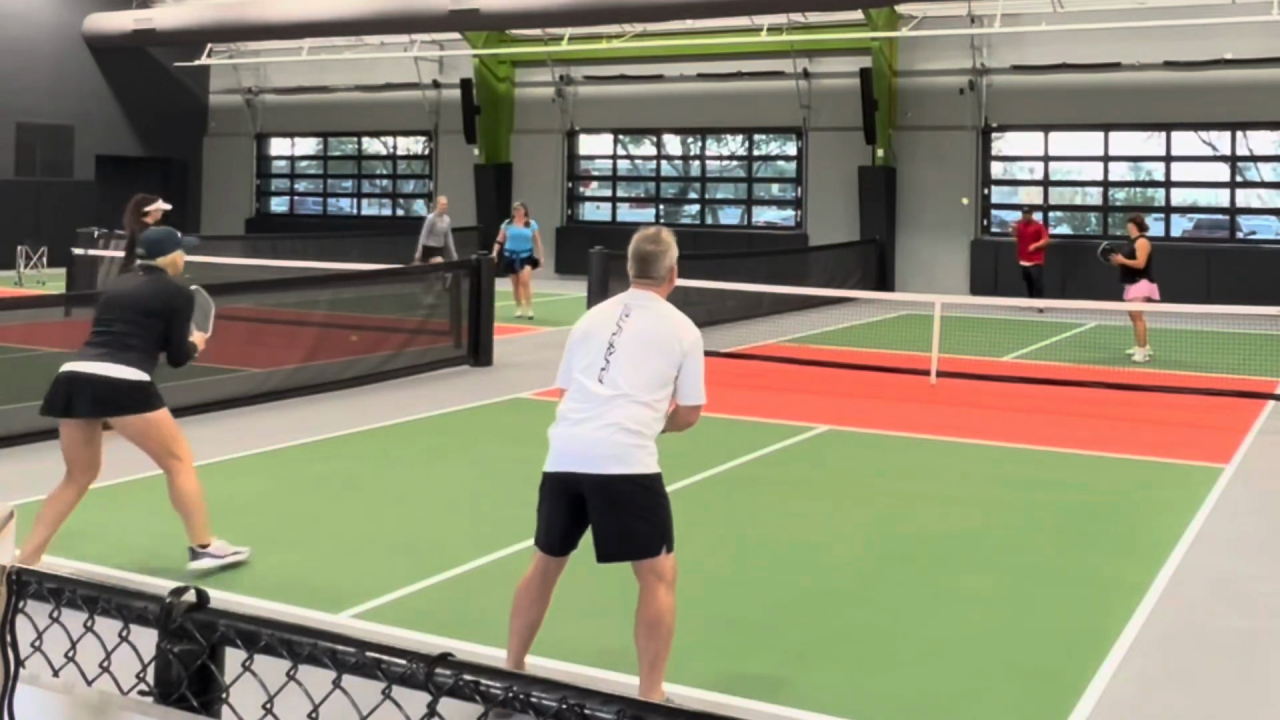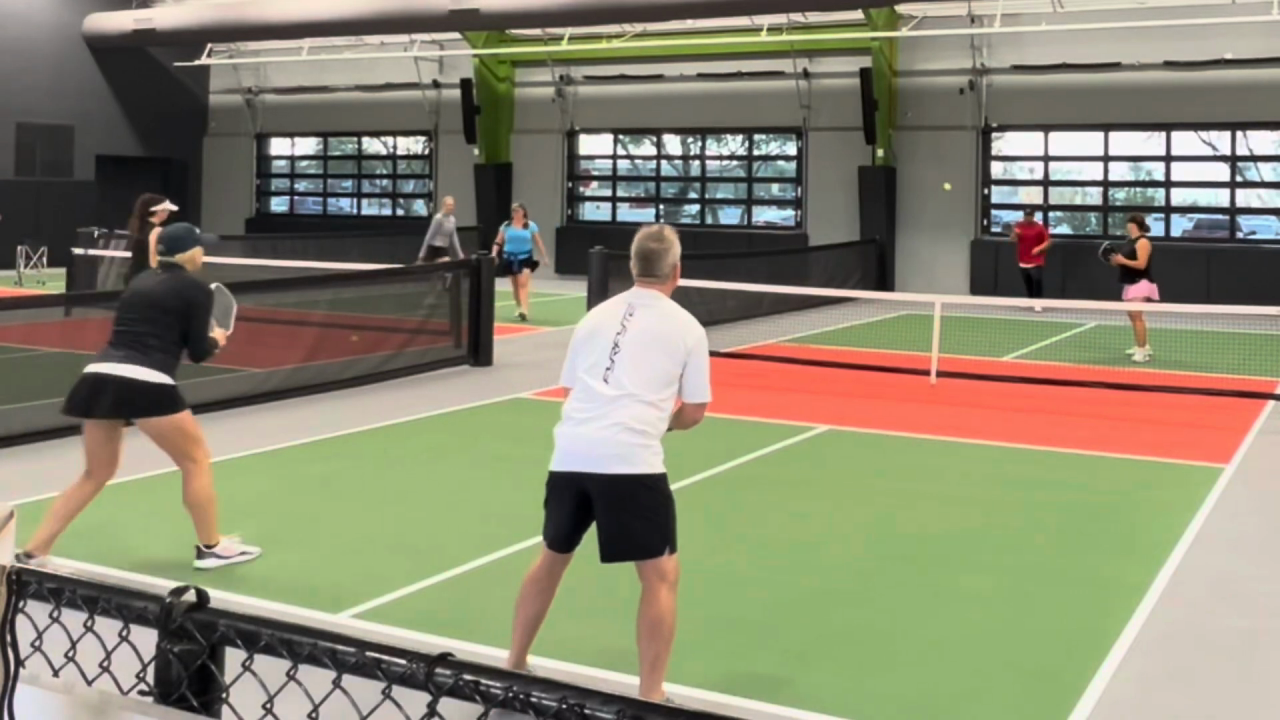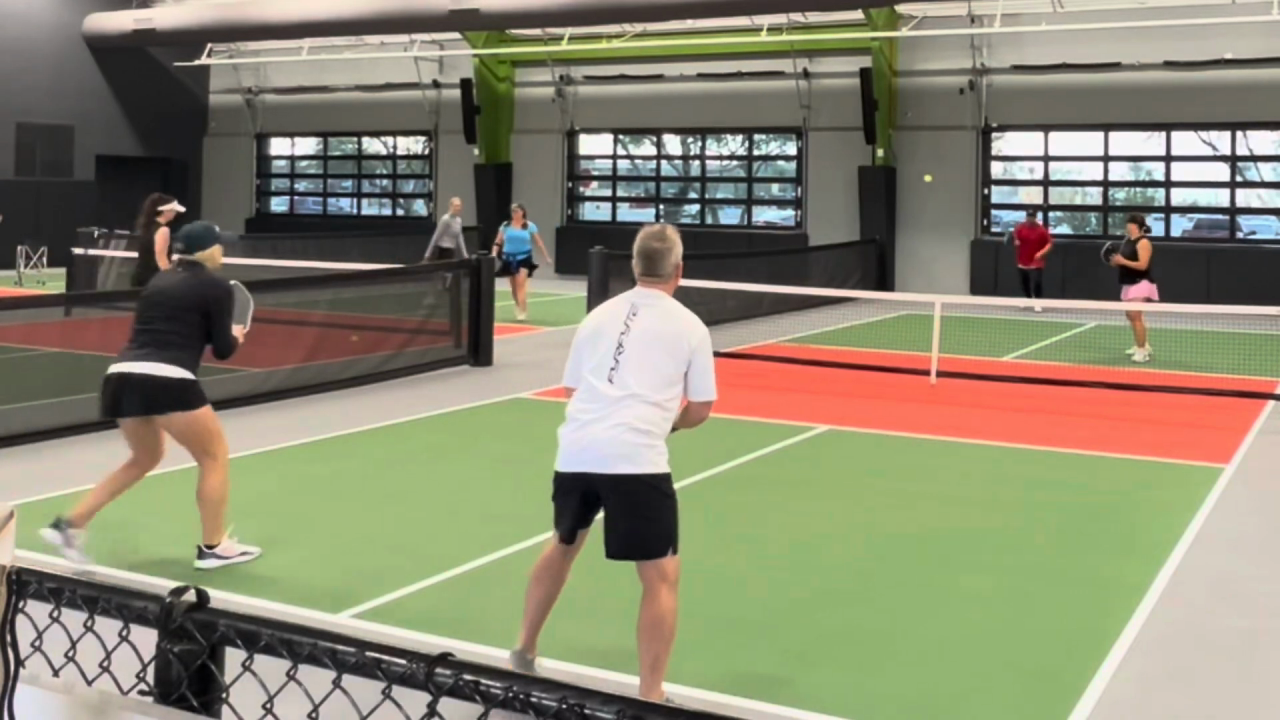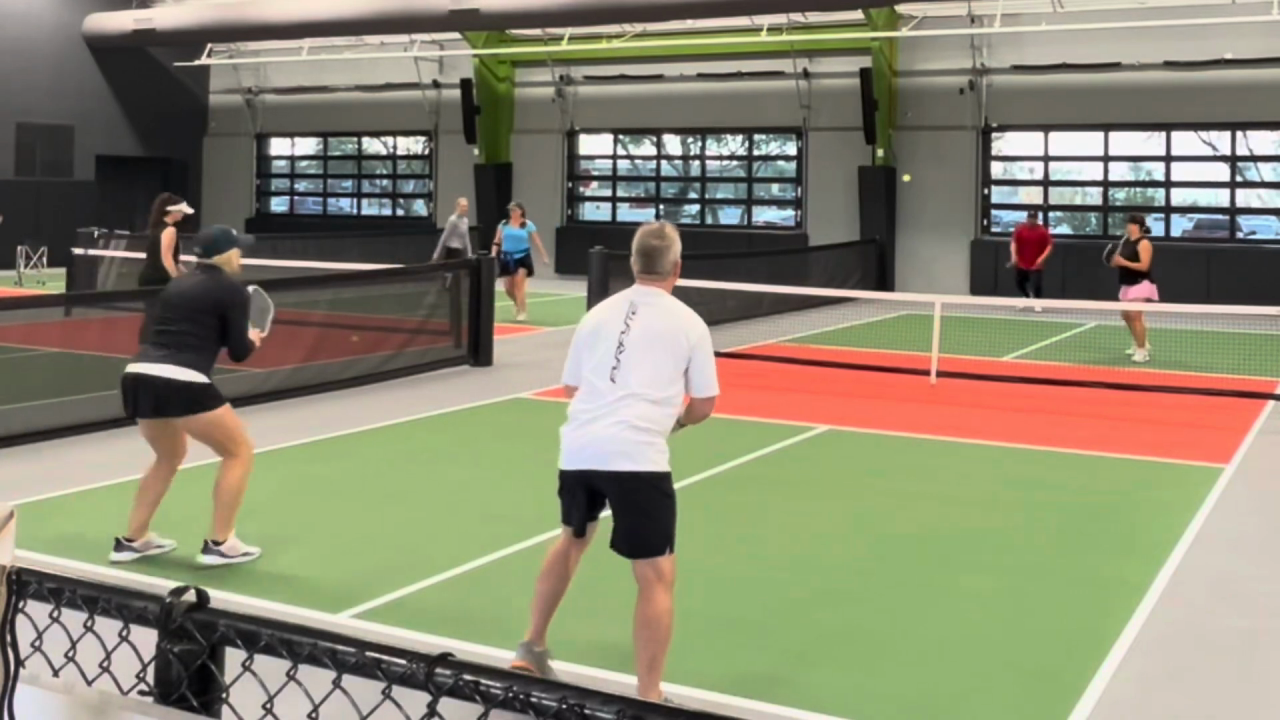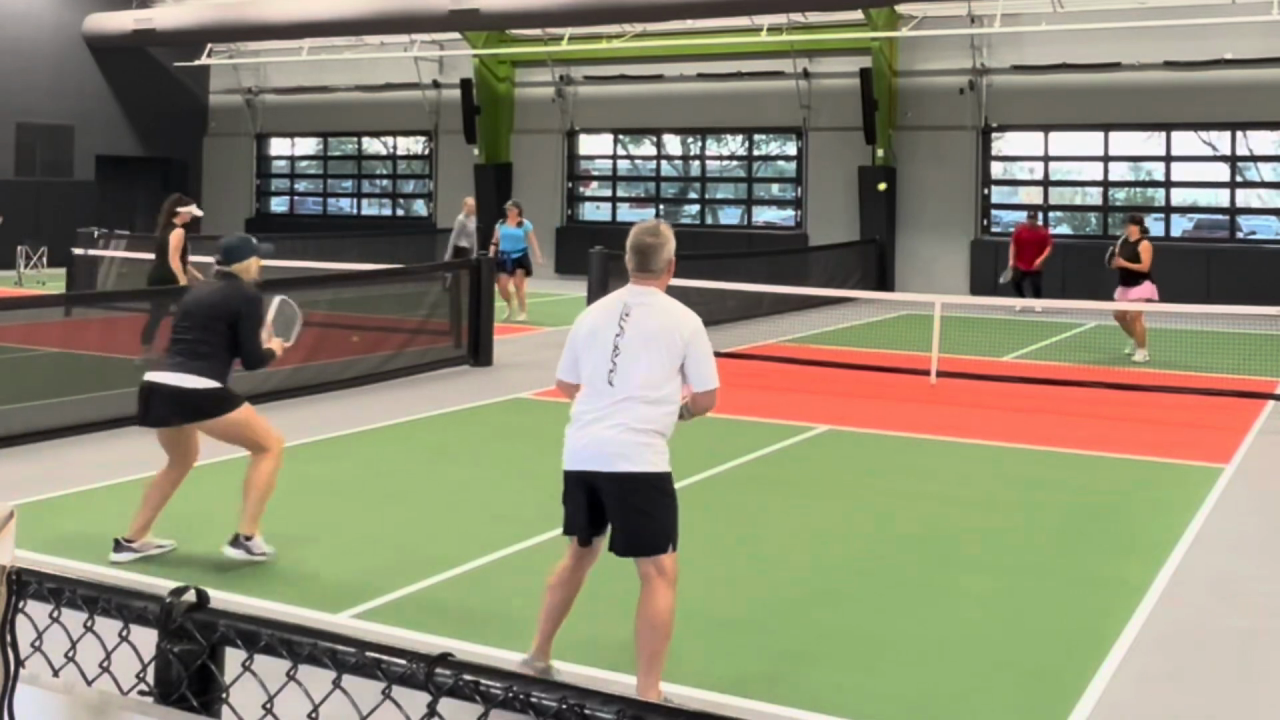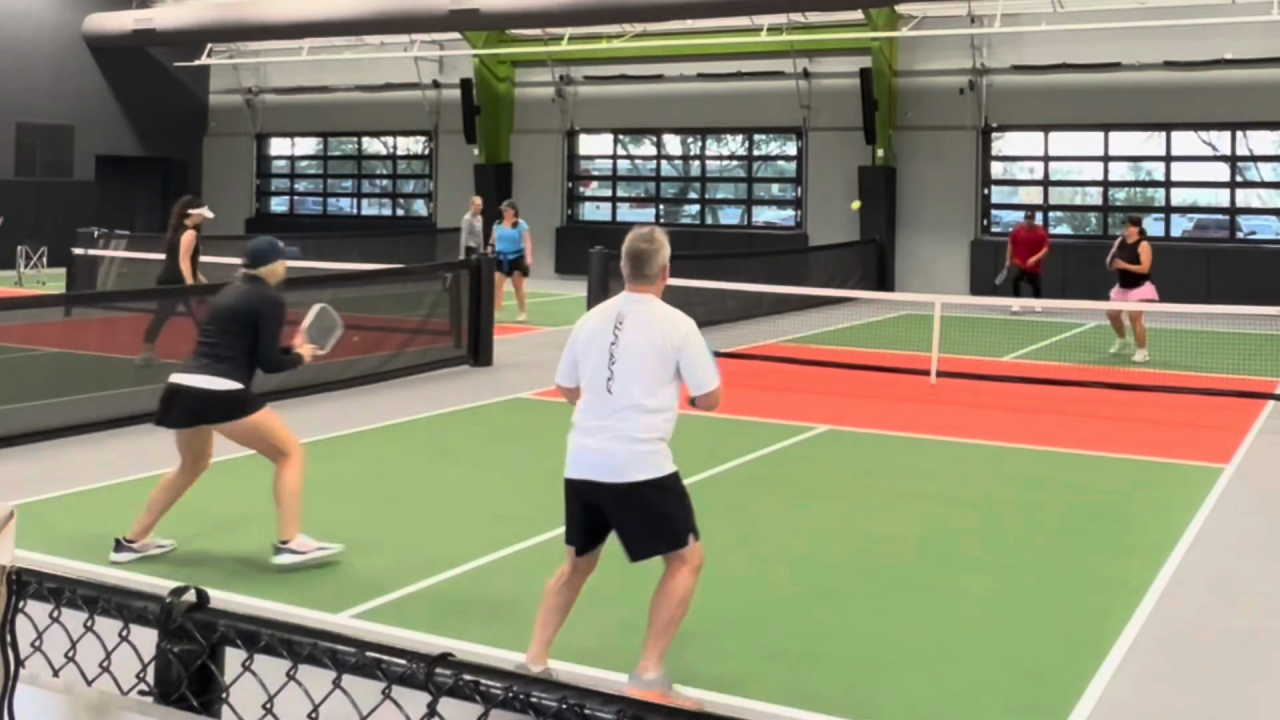
dt=0.1s
person 1, frame 1
left shoulder: (592, 317)
right shoulder: (682, 329)
right elbow: (688, 415)
left hip: (565, 456)
right hip: (625, 461)
left knee: (546, 564)
right knee: (658, 575)
left ankle: (510, 676)
right ankle: (649, 700)
person 1, frame 2
left shoulder: (596, 316)
right shoulder: (686, 327)
right elbow: (694, 412)
left hip: (570, 454)
right hip: (631, 461)
left knee: (553, 557)
right knee: (660, 576)
left ankle: (513, 670)
right ankle: (649, 701)
person 1, frame 3
left shoulder: (598, 316)
right shoulder: (690, 326)
right elbow: (700, 410)
left hip: (575, 454)
right hip: (636, 460)
left knee: (563, 545)
right knee: (661, 577)
left ankle: (521, 656)
right ankle: (649, 701)
person 1, frame 4
left shoulder: (598, 314)
right shoulder: (688, 323)
left elbow: (571, 387)
right elbow: (703, 406)
left hip: (579, 451)
right hip: (637, 459)
left knee: (572, 540)
right knee: (656, 576)
left ankle: (531, 650)
right ankle: (648, 701)
person 1, frame 5
left shoulder: (592, 314)
right shoulder: (683, 320)
left elbow: (566, 385)
right elbow: (705, 400)
right wrist: (676, 409)
left hip: (581, 454)
right hip: (637, 459)
left knee: (580, 554)
right knee: (659, 574)
left ankle: (536, 662)
right ankle: (647, 700)
person 1, frame 6
left shoulder: (589, 322)
right shoulder: (678, 325)
left elbow: (568, 389)
right elbow: (707, 397)
left hip: (583, 462)
right hip: (642, 464)
left knee: (578, 563)
right knee: (684, 562)
left ankle: (533, 664)
right ankle: (647, 679)
person 2, frame 1
left shoulder: (118, 284)
right shoulder: (177, 293)
right elbow: (176, 357)
left wrist: (180, 339)
right wrist: (194, 344)
left hip: (73, 377)
right hip: (122, 384)
left knee: (79, 476)
right knee: (178, 461)
left ankle: (25, 565)
right ankle: (204, 547)
person 2, frame 2
left shoulder: (140, 282)
right shoulder: (195, 289)
right elbow: (199, 353)
left wrist: (199, 337)
right wrist: (215, 340)
left hip: (97, 378)
right hip: (146, 384)
left knee: (96, 474)
right knee: (197, 460)
left ankle: (30, 557)
right ankle: (212, 547)
person 2, frame 3
left shoulder: (159, 280)
right shoulder: (215, 287)
right elbow: (222, 350)
left wrist: (220, 335)
right wrist: (234, 337)
left hip: (122, 376)
right hip: (167, 382)
left knee: (146, 458)
right knee: (215, 456)
left ankle: (71, 524)
right ankle: (214, 547)
person 2, frame 4
left shoulder: (178, 283)
right shoulder: (232, 289)
right elbow: (238, 352)
left wrist: (241, 338)
right wrist: (253, 340)
left hip: (140, 376)
right hip: (182, 383)
left knee: (170, 455)
right knee: (238, 453)
left ankle: (132, 540)
right ankle: (217, 544)
person 2, frame 5
left shoulder: (197, 291)
right shoulder: (247, 297)
right elbow: (250, 360)
left wrist: (258, 345)
right wrist: (271, 350)
left hip: (157, 385)
right hip: (198, 391)
left knee: (181, 461)
right knee: (270, 446)
left ankle: (131, 541)
right ankle: (246, 537)
person 2, frame 6
left shoulder: (229, 294)
right shoulder: (269, 300)
right elbow: (268, 362)
left wrist: (288, 350)
right wrist: (298, 356)
left hip: (184, 387)
right hip: (222, 393)
left knee: (192, 466)
right knee: (290, 452)
left ankle: (132, 541)
right ankle: (291, 542)
